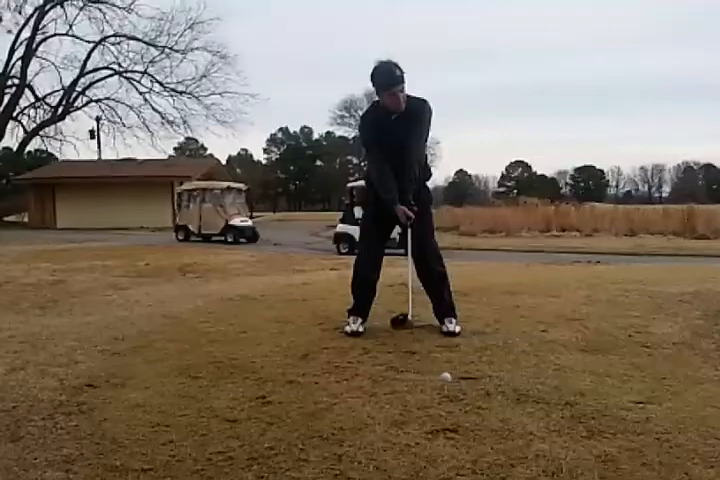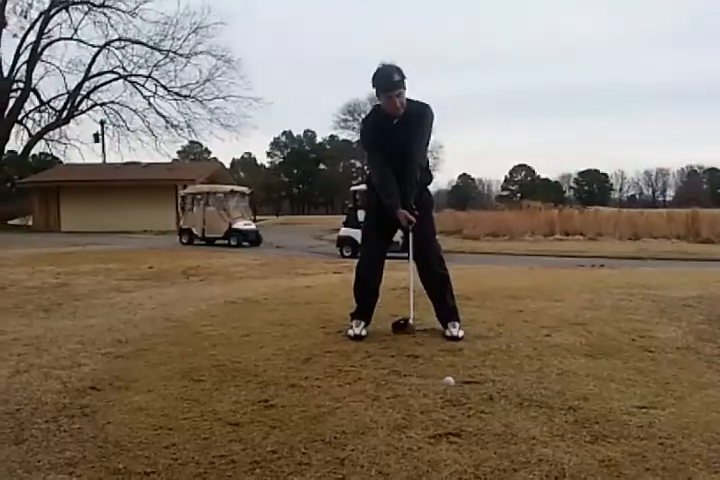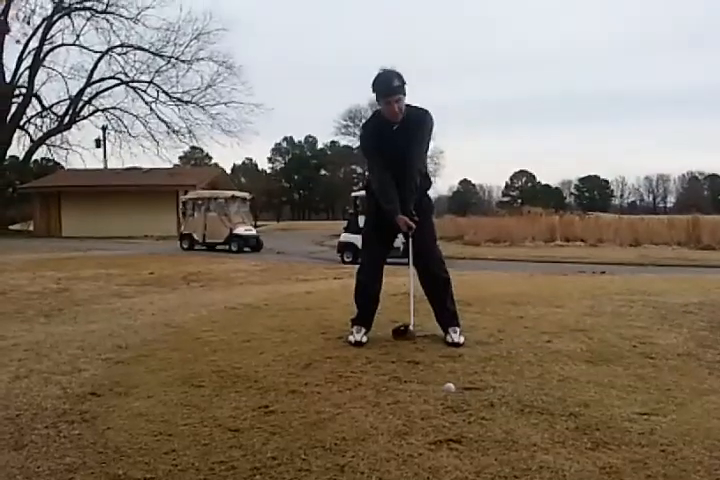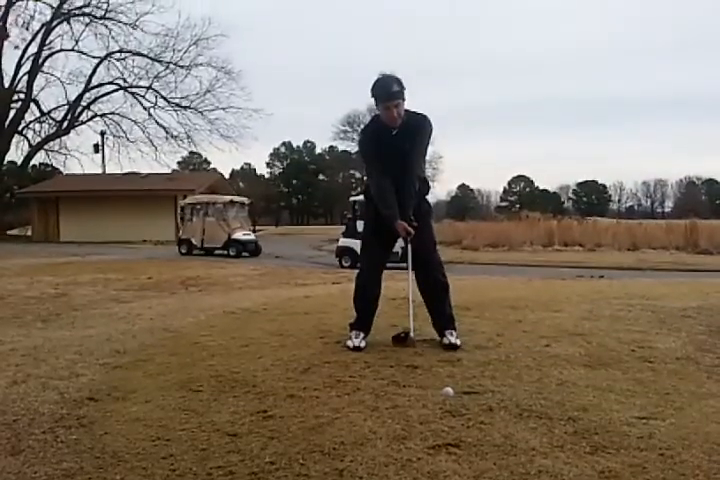
dt=0.3s
person 1, frame 1
left shoulder: (420, 109)
right shoulder: (369, 120)
left elbow: (414, 156)
right elbow: (378, 165)
left wrist: (406, 198)
right wrist: (394, 204)
left hip: (414, 189)
right hip: (380, 192)
left knee: (427, 251)
right knee: (368, 251)
left ankle: (446, 314)
right ankle: (357, 314)
person 1, frame 2
left shoulder: (422, 113)
right shoulder: (370, 124)
left elbow: (415, 160)
right elbow: (379, 169)
left wrist: (407, 203)
right wrist: (395, 208)
left hip: (416, 192)
right hip: (381, 196)
left knee: (429, 254)
right knee: (370, 255)
left ankle: (450, 318)
right ankle: (360, 317)
person 1, frame 3
left shoulder: (421, 119)
right shoulder: (370, 130)
left elbow: (415, 166)
right elbow: (378, 175)
left wrist: (407, 208)
right wrist: (395, 214)
left hip: (415, 198)
right hip: (381, 201)
left knee: (430, 260)
right knee: (371, 261)
left ankle: (450, 324)
right ankle: (361, 323)
person 1, frame 4
left shoulder: (421, 124)
right shoulder: (369, 134)
left elbow: (413, 171)
right elbow: (377, 180)
left wrist: (406, 213)
right wrist: (394, 219)
left hip: (414, 202)
right hip: (380, 206)
left knee: (429, 263)
right knee: (370, 265)
left ankle: (446, 327)
right ankle: (360, 328)
